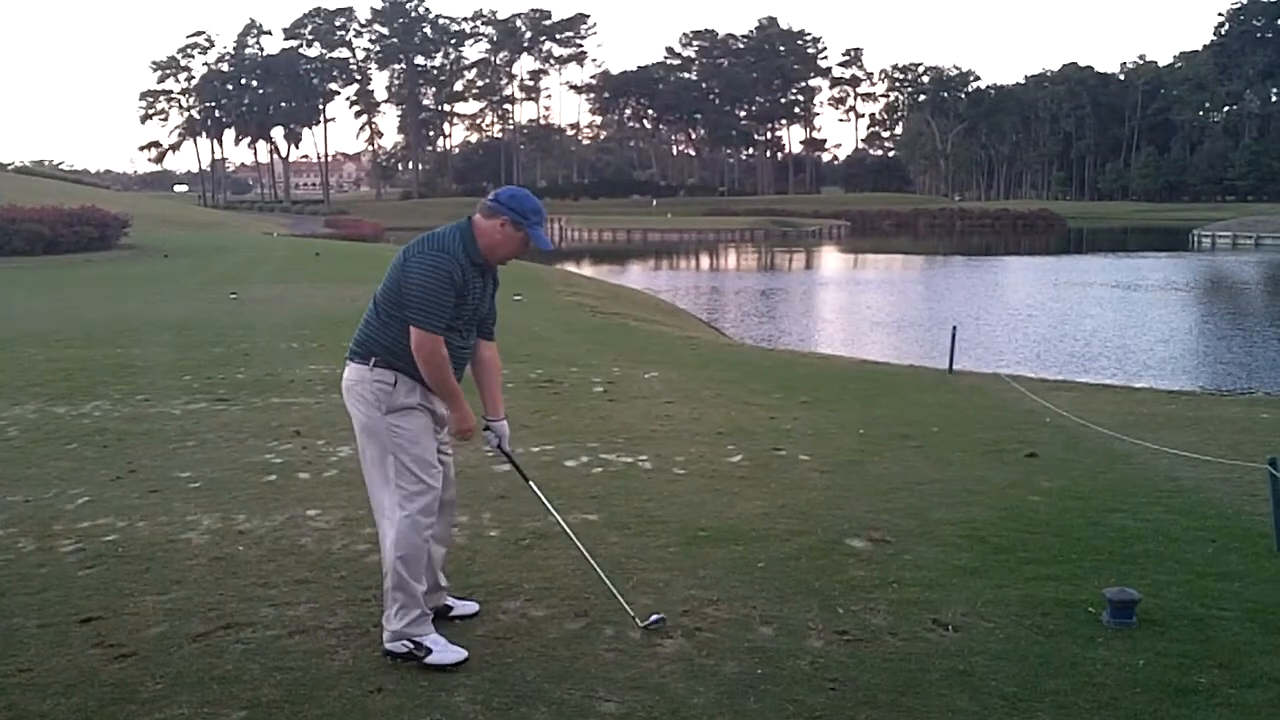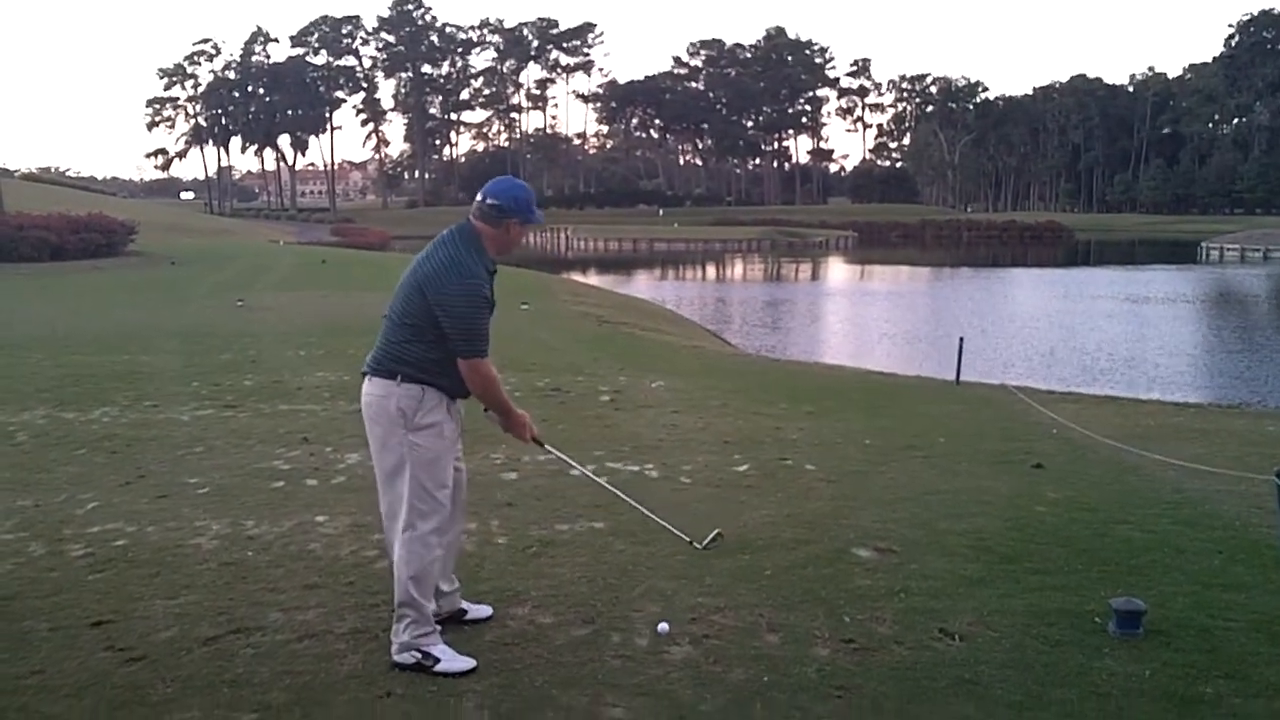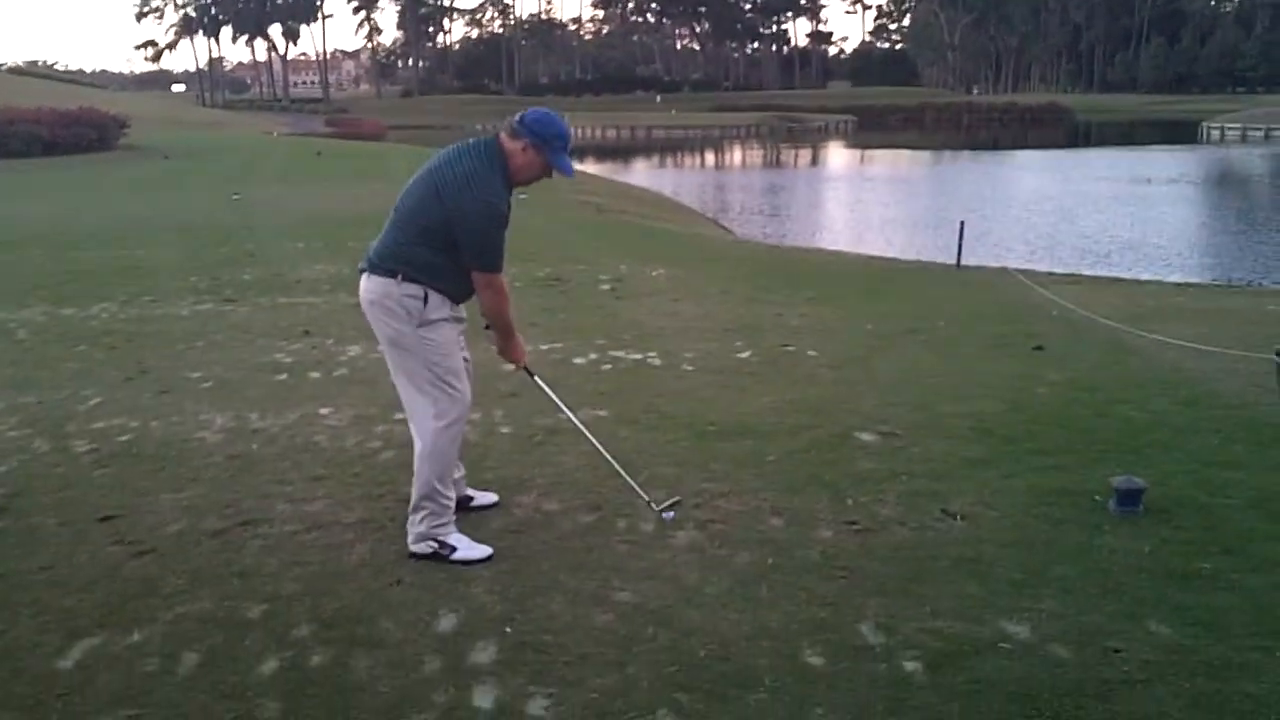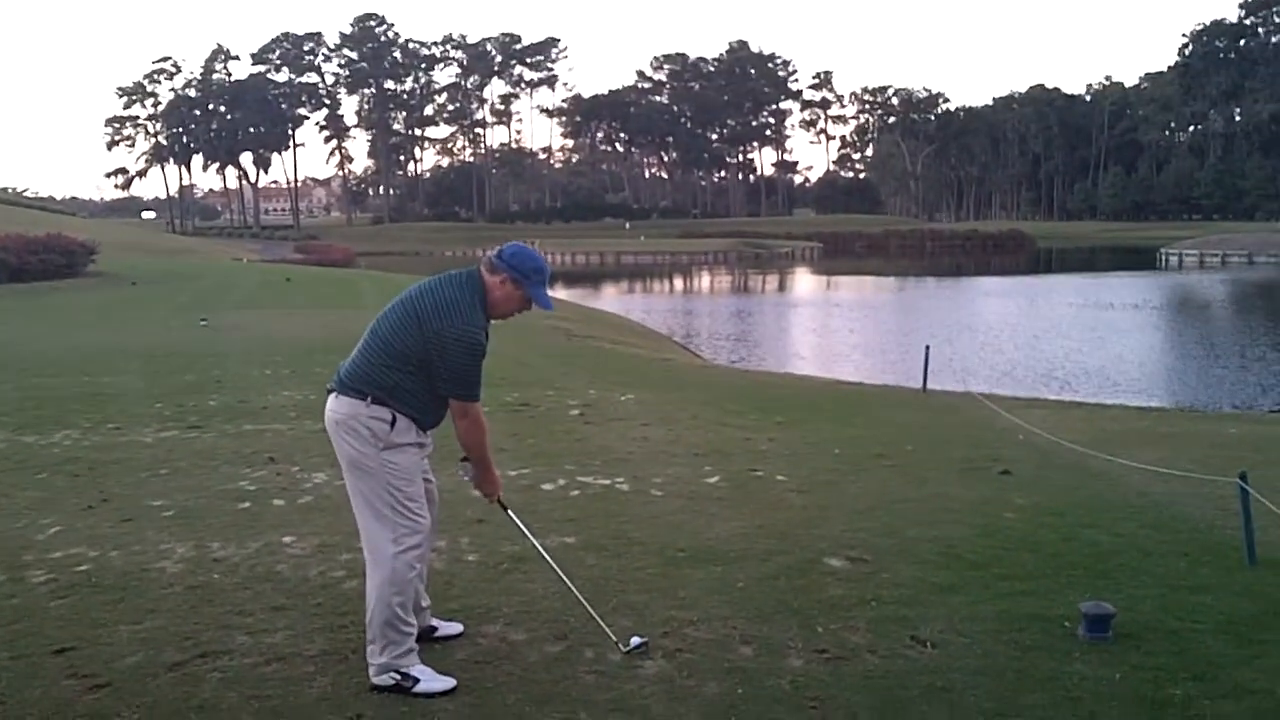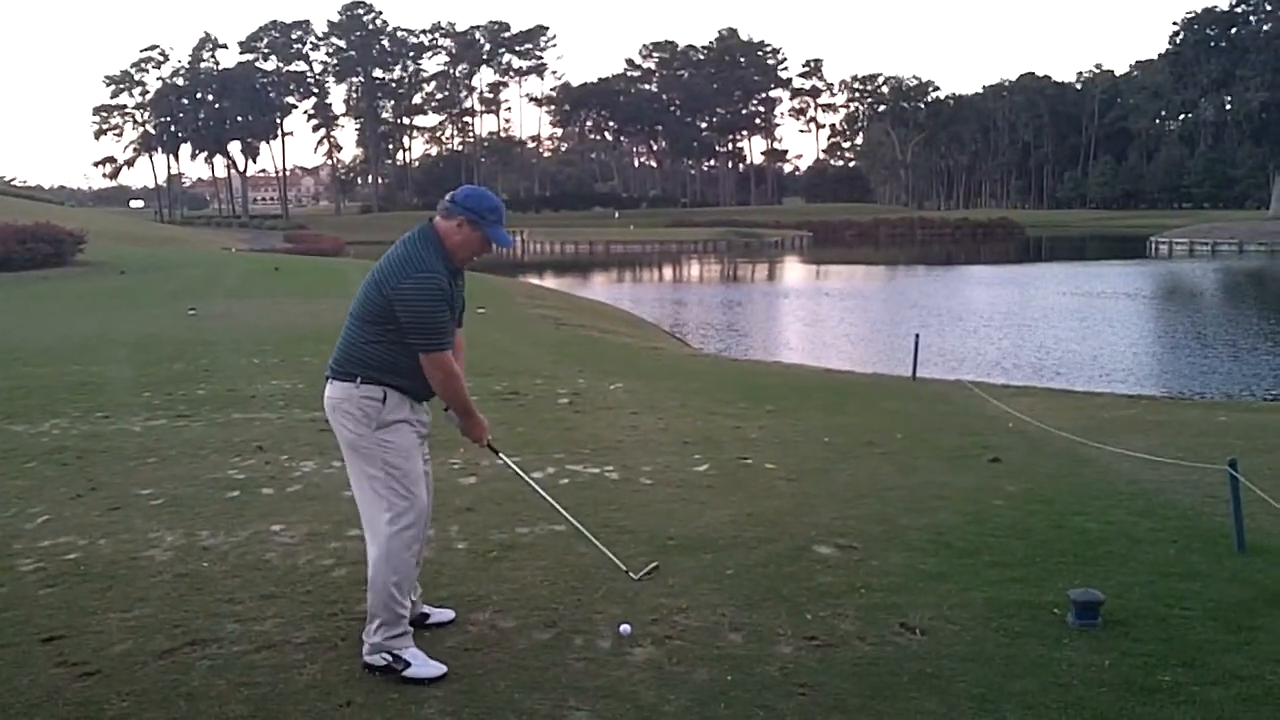
dt=1s
person 1, frame 1
left shoulder: (484, 268)
right shoulder: (437, 257)
left elbow: (483, 343)
right elbow: (426, 343)
left wrist: (496, 416)
right wrist: (457, 408)
left hip: (419, 386)
right hip: (385, 383)
left knee: (438, 497)
right knee: (412, 502)
left ankle: (430, 595)
right ankle: (406, 631)
person 1, frame 2
left shoulder: (466, 252)
right shoulder: (461, 274)
left elbow: (479, 340)
right elbow: (474, 366)
left wrist: (500, 403)
right wrist: (510, 415)
left hip: (428, 394)
right hip: (406, 398)
left knee: (447, 502)
right knee: (422, 517)
left ankle: (441, 601)
right ankle: (414, 640)
person 1, frame 3
left shoulder: (476, 156)
right shoulder: (482, 191)
right elbow: (489, 283)
right wrist: (509, 338)
left hip: (415, 288)
right hip: (406, 295)
left knee: (451, 388)
right knee: (444, 406)
left ankle: (448, 488)
right ankle: (430, 532)
person 1, frame 4
left shoulder: (456, 289)
right shoulder: (461, 322)
right elbow: (466, 414)
left wrist: (476, 461)
right wrist: (486, 472)
left hip: (381, 413)
right hip: (372, 419)
left knee: (419, 515)
right knee: (400, 535)
left ankle: (415, 619)
right ankle: (392, 663)
person 1, frame 5
left shoulder: (439, 258)
right shoulder: (421, 273)
left elbow: (452, 333)
right elbow: (436, 363)
left wrist: (460, 400)
right wrist: (470, 416)
left hip: (393, 396)
right hip: (368, 399)
left knee: (414, 505)
right knee: (398, 514)
left ankle: (404, 605)
right ankle: (385, 644)
